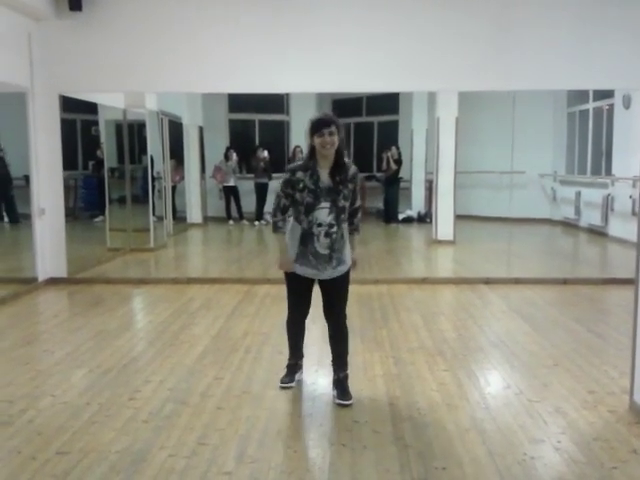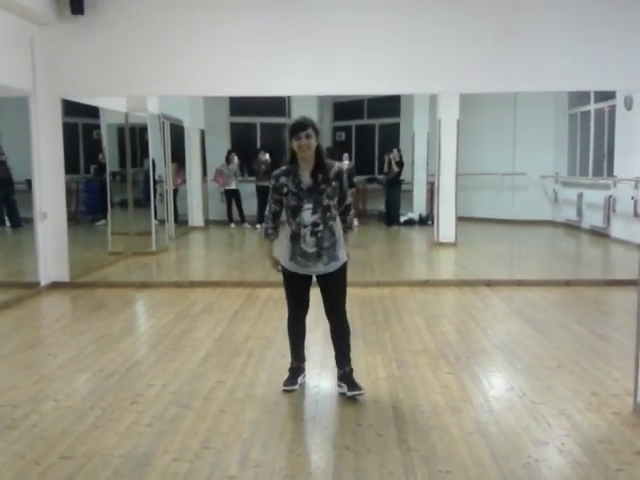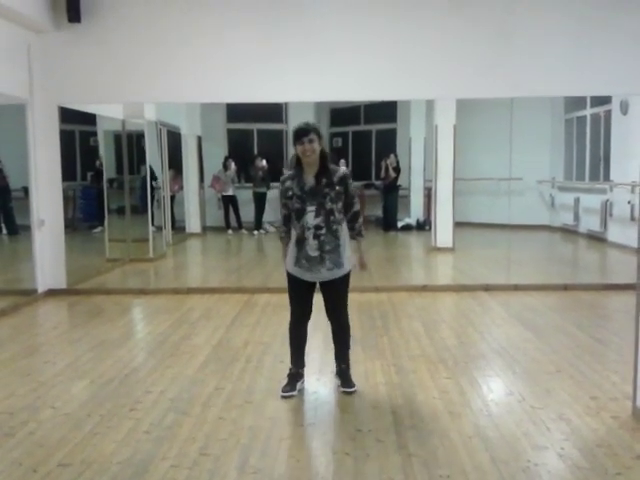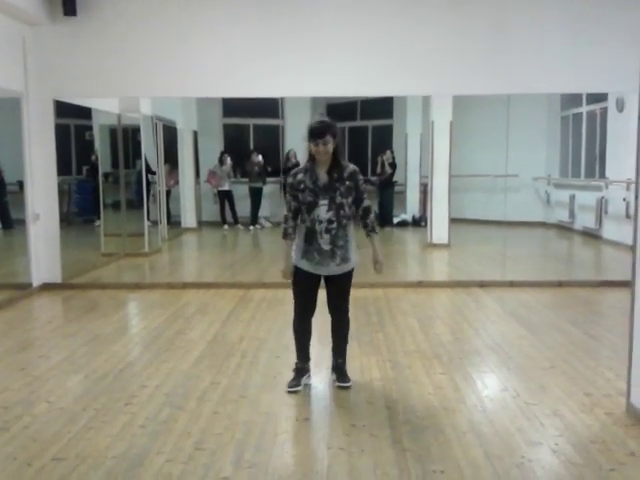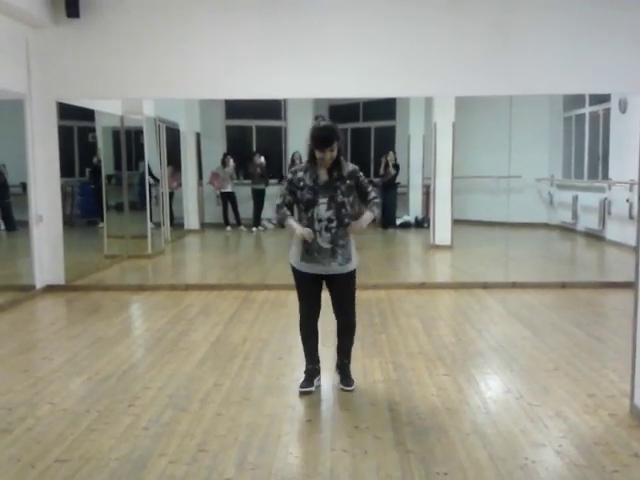
dt=0.3s
person 1, frame 1
left shoulder: (350, 173)
right shoulder: (296, 172)
right elbow: (279, 211)
left wrist: (353, 246)
right wrist: (283, 251)
left hip: (337, 260)
right hip: (300, 258)
left knee: (337, 319)
right knee: (296, 315)
left ankle: (340, 380)
right ankle: (294, 364)
person 1, frame 2
left shoulder: (335, 172)
right shoulder: (281, 177)
left elbow: (346, 210)
right elbow: (272, 216)
left wrist: (345, 244)
right wrist: (270, 252)
left hip: (332, 257)
right hip: (295, 259)
left knee: (337, 314)
right knee: (296, 315)
left ankle: (345, 374)
right ankle: (297, 368)
person 1, frame 3
left shoulder: (340, 177)
right shoulder: (287, 182)
left elbow: (354, 215)
right elbow: (285, 222)
left wrist: (360, 250)
right wrist: (285, 254)
left hip: (335, 262)
right hip: (299, 264)
left knee: (339, 318)
right knee: (298, 319)
left ankle: (343, 371)
right ankle: (296, 374)
person 1, frame 4
left shoulder: (350, 173)
right shoulder: (298, 176)
left elbow: (365, 211)
right elbow: (290, 218)
left wrist: (375, 248)
right wrist: (287, 258)
left hip: (341, 258)
right hip: (306, 258)
left knee: (340, 314)
right knee: (302, 313)
left ankle: (339, 366)
right ankle: (302, 368)
person 1, frame 5
left shoulder: (350, 173)
right shoulder: (298, 175)
left elbow: (374, 199)
right elbow: (281, 208)
left wrist: (365, 218)
right wrist: (296, 227)
left hip: (341, 259)
right hip: (305, 259)
left knee: (346, 315)
right knee: (308, 316)
left ankle: (343, 367)
right ankle: (312, 370)
